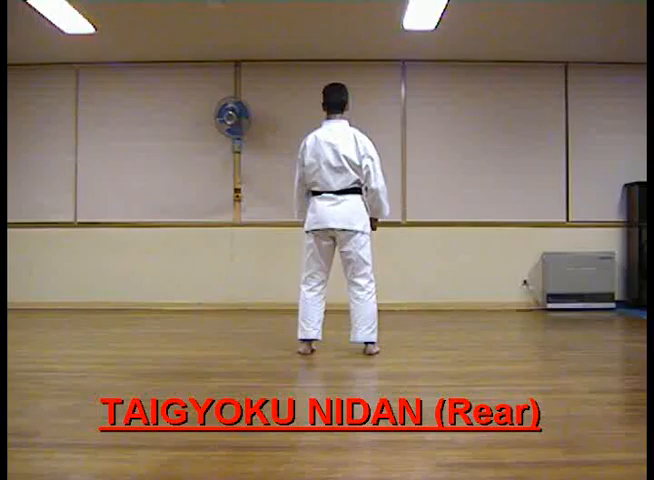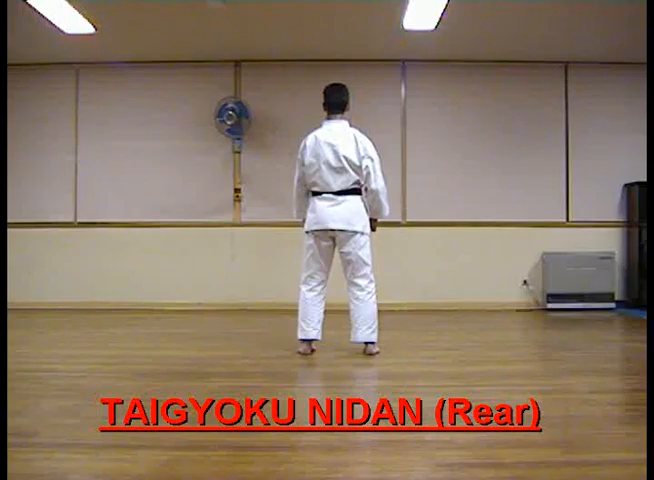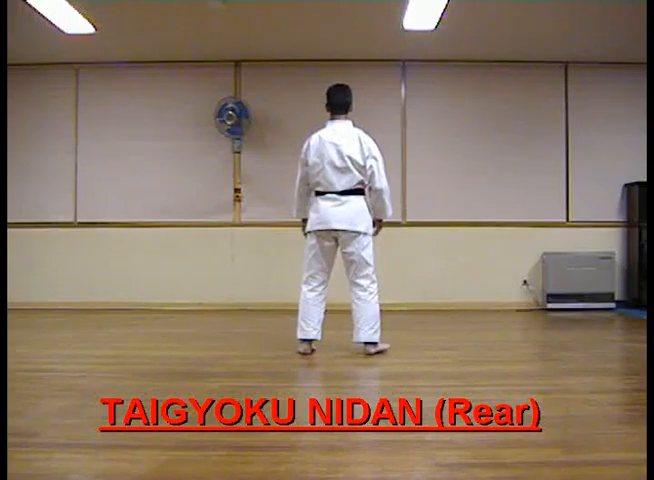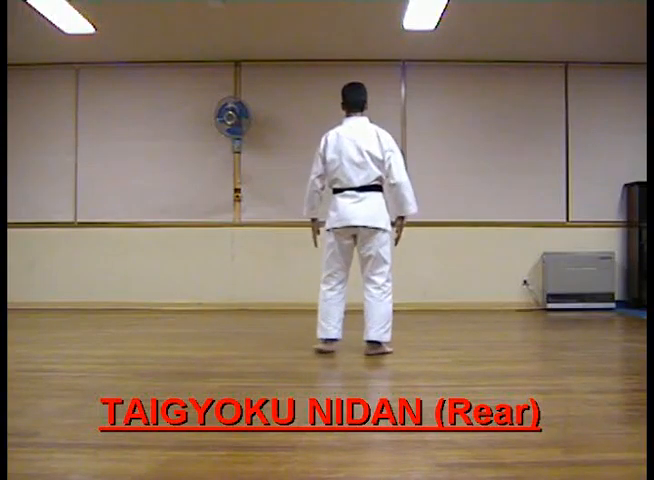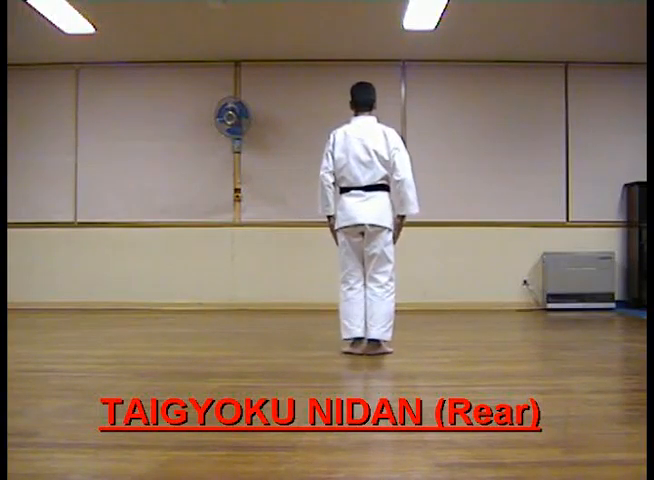
dt=0.3s
person 1, frame 1
left shoulder: (310, 141)
right shoulder: (359, 139)
left elbow: (300, 184)
right elbow: (375, 182)
left wrist: (303, 216)
right wrist: (375, 214)
left hip: (319, 213)
right hip: (352, 212)
left knee: (313, 280)
right knee: (361, 280)
left ankle: (307, 340)
right ankle: (368, 341)
person 1, frame 2
left shoulder: (310, 141)
right shoulder: (359, 140)
left elbow: (300, 184)
right elbow: (374, 183)
left wrist: (303, 215)
right wrist: (375, 214)
left hip: (319, 213)
right hip: (351, 213)
left knee: (313, 280)
right knee: (361, 280)
left ankle: (307, 341)
right ankle: (368, 341)
person 1, frame 3
left shoulder: (313, 141)
right shoulder: (363, 140)
left elbow: (302, 184)
right elbow: (378, 183)
left wrist: (303, 215)
right wrist: (380, 215)
left hip: (322, 213)
right hip: (354, 213)
left knee: (314, 280)
right knee: (364, 281)
left ankle: (306, 341)
right ankle: (370, 341)
person 1, frame 4
left shoulder: (330, 138)
right shoulder: (381, 136)
left elbow: (316, 180)
right elbow: (397, 178)
left wrist: (314, 217)
right wrist: (400, 215)
left hip: (340, 210)
right hip: (374, 209)
left knee: (333, 278)
right knee: (377, 279)
left ankle: (329, 338)
right ankle: (376, 340)
person 1, frame 5
left shoulder: (337, 136)
right shoulder: (388, 135)
left elbow: (326, 178)
right elbow: (402, 177)
left wrist: (330, 215)
right wrist: (401, 215)
left hip: (348, 210)
right hip: (379, 209)
left knee: (351, 279)
right knee: (380, 278)
left ankle: (356, 339)
right ankle: (375, 340)
